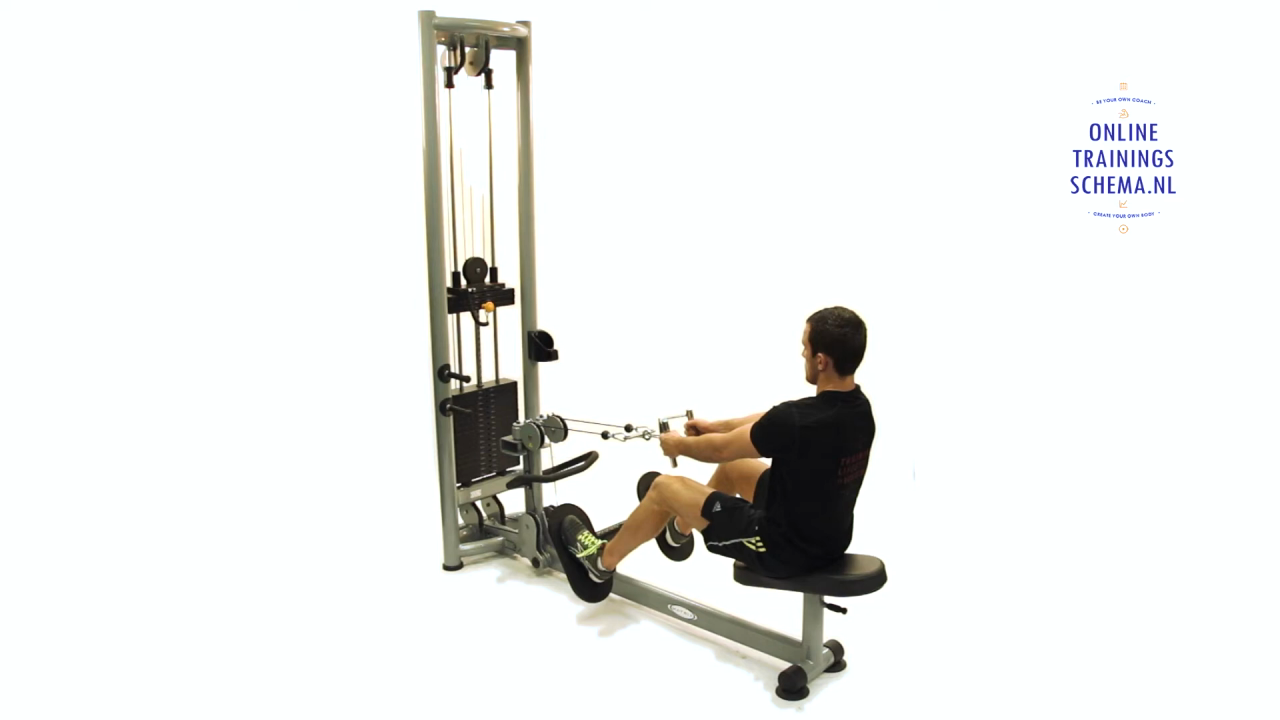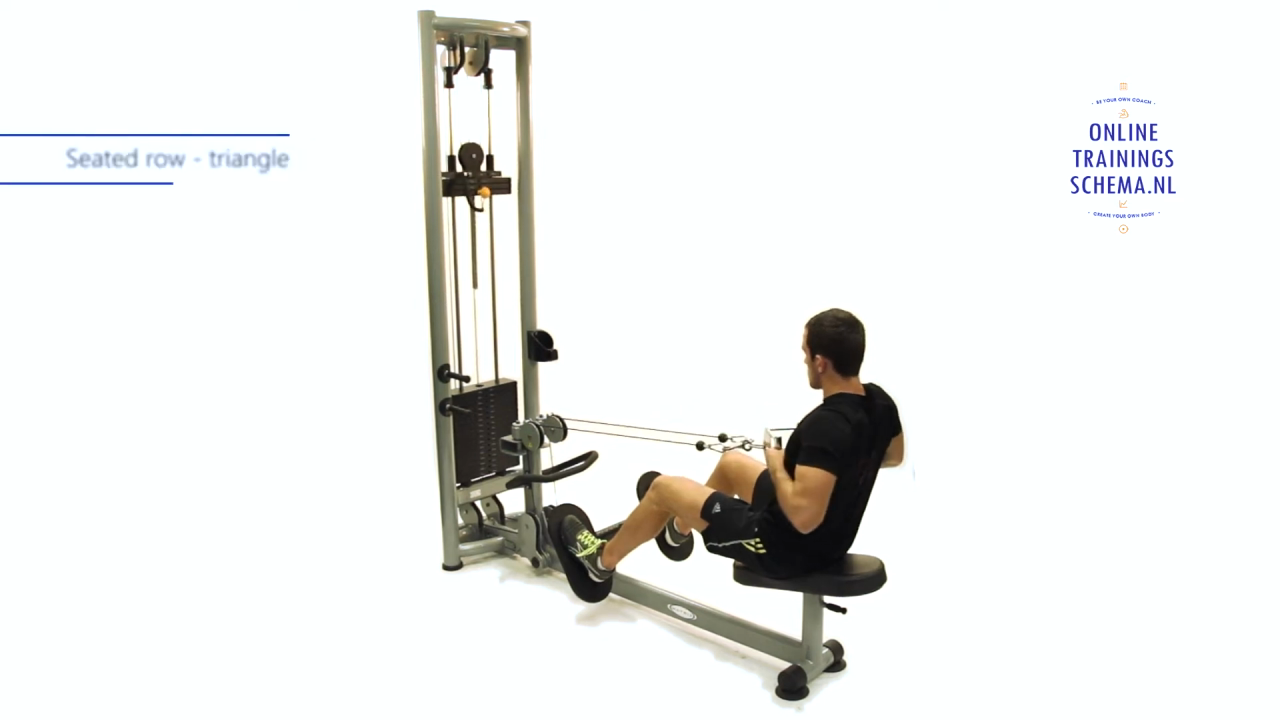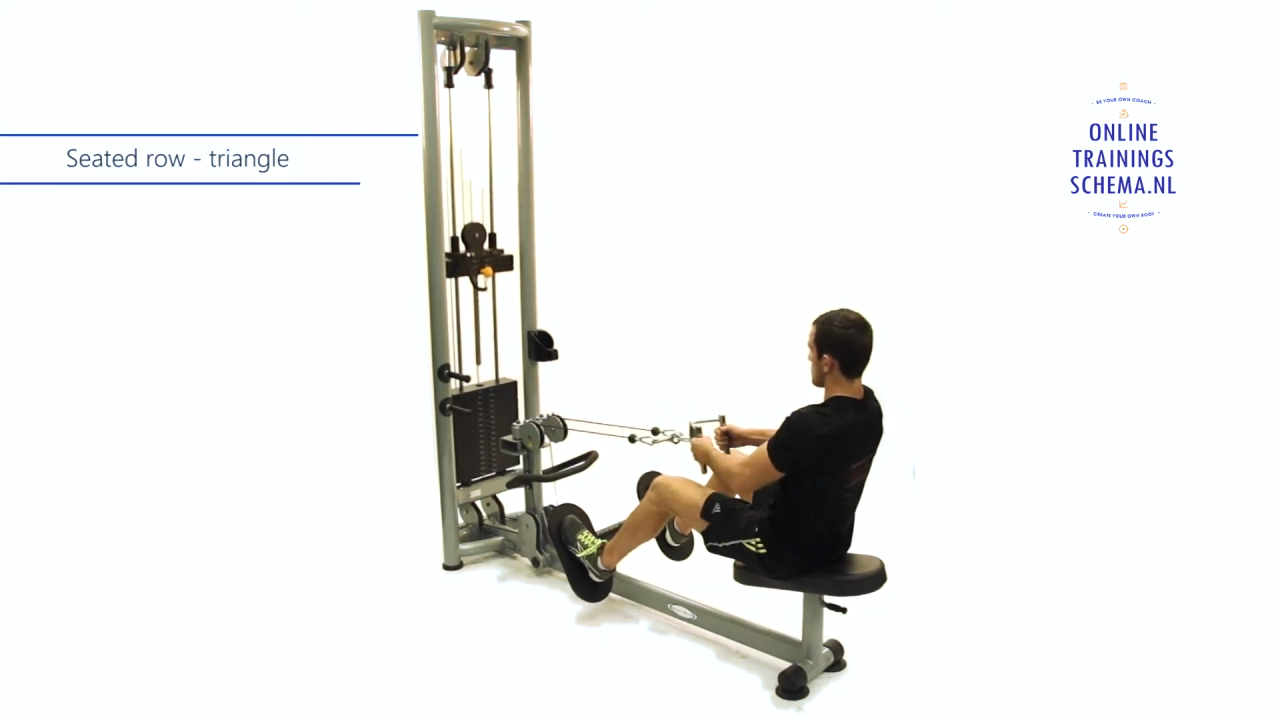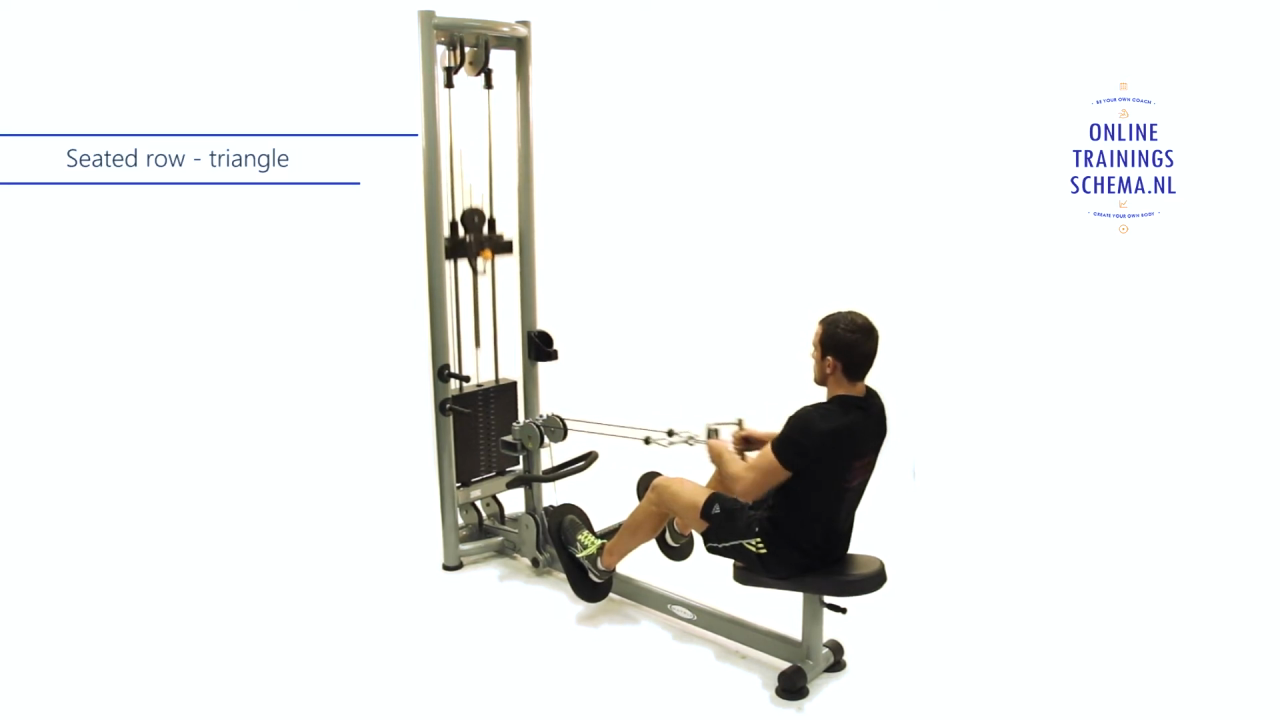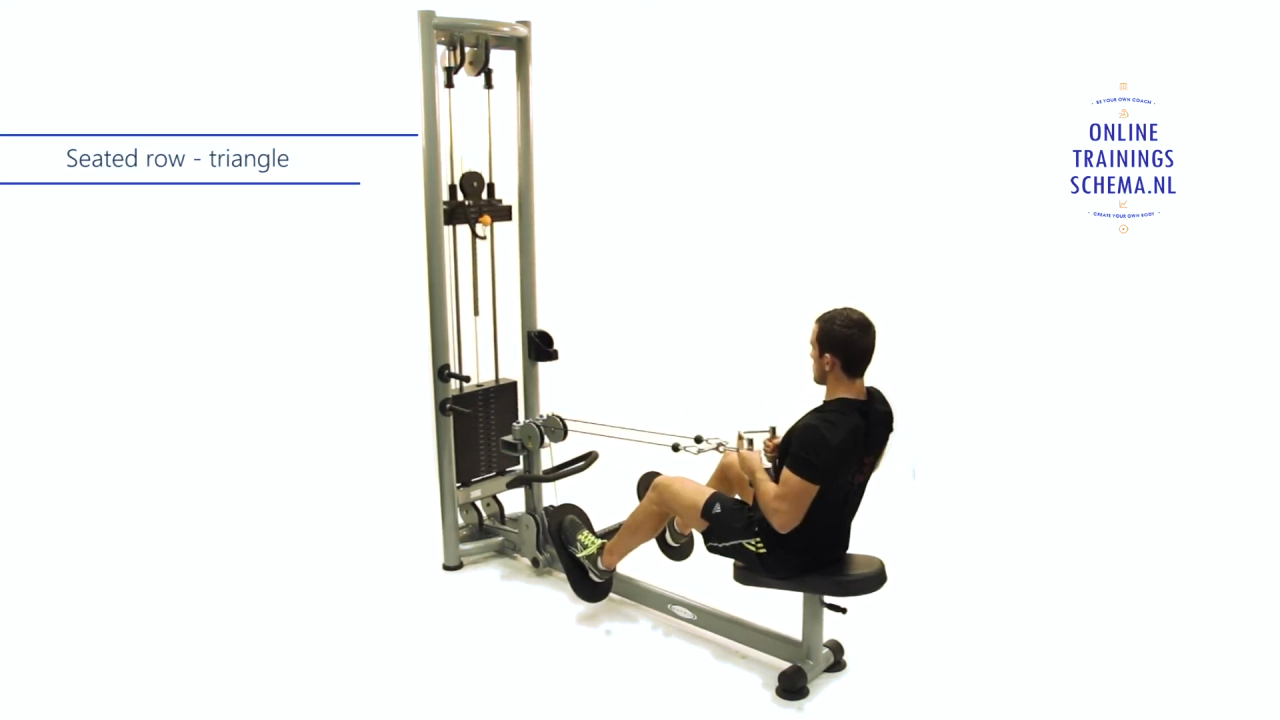
dt=1s
person 1, frame 1
left shoulder: (800, 419)
right shoulder: (856, 403)
left elbow: (720, 449)
left wrist: (680, 444)
right wrist: (714, 425)
left hip: (783, 548)
right hip: (829, 539)
left knee: (664, 487)
right knee: (733, 467)
left ankle: (603, 560)
right ankle: (681, 527)
person 1, frame 2
left shoulder: (825, 424)
right shoulder: (880, 403)
left elbow: (803, 516)
right elbow: (894, 456)
left wrist: (777, 467)
left hip: (786, 548)
right hip: (832, 540)
left knee: (663, 487)
right knee: (731, 462)
left ankle: (603, 559)
right ankle: (678, 527)
person 1, frame 3
left shoulder: (813, 422)
right shoulder: (867, 407)
left elbow: (743, 480)
left wrist: (707, 452)
right wrist: (748, 435)
left hip: (784, 547)
right hip: (828, 538)
left knee: (663, 488)
right knee: (733, 462)
left ankle: (603, 559)
right ankle: (679, 527)
person 1, frame 4
left shoulder: (815, 422)
right shoulder: (871, 407)
left elbow: (743, 487)
left wrist: (721, 453)
right wrist: (772, 441)
left hip: (785, 548)
right hip: (828, 540)
left knee: (663, 488)
right knee: (731, 464)
left ankle: (603, 560)
right ankle: (679, 528)
person 1, frame 5
left shoulder: (818, 430)
right shoulder: (878, 407)
left elbow: (782, 517)
left wrist: (755, 470)
left hip: (784, 550)
right hip: (827, 540)
left knee: (664, 487)
right knee: (730, 464)
left ankle: (603, 560)
right ankle: (679, 528)
